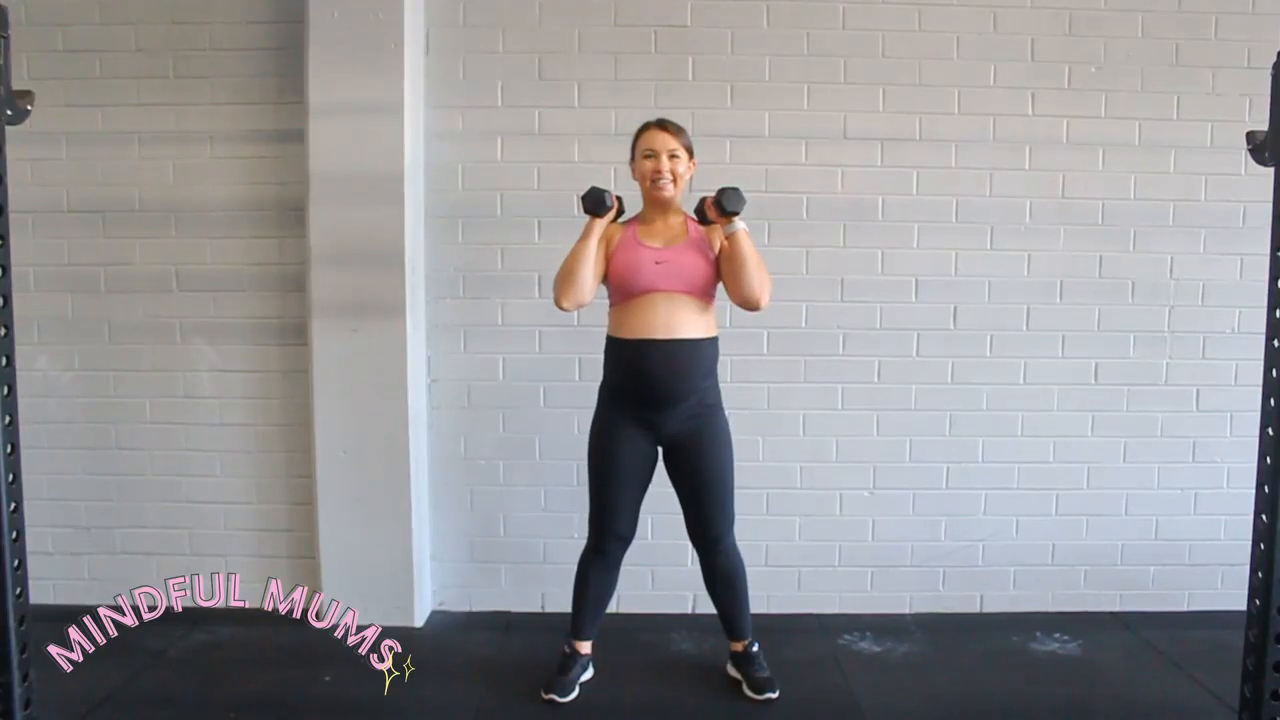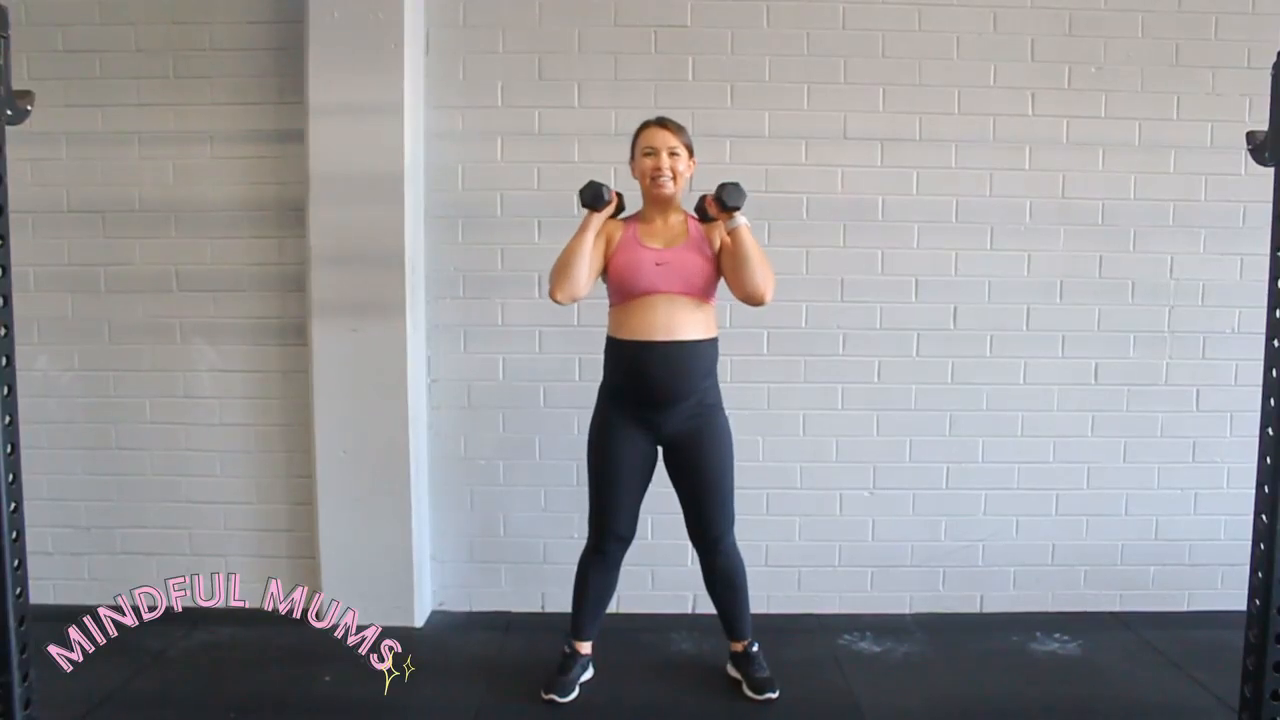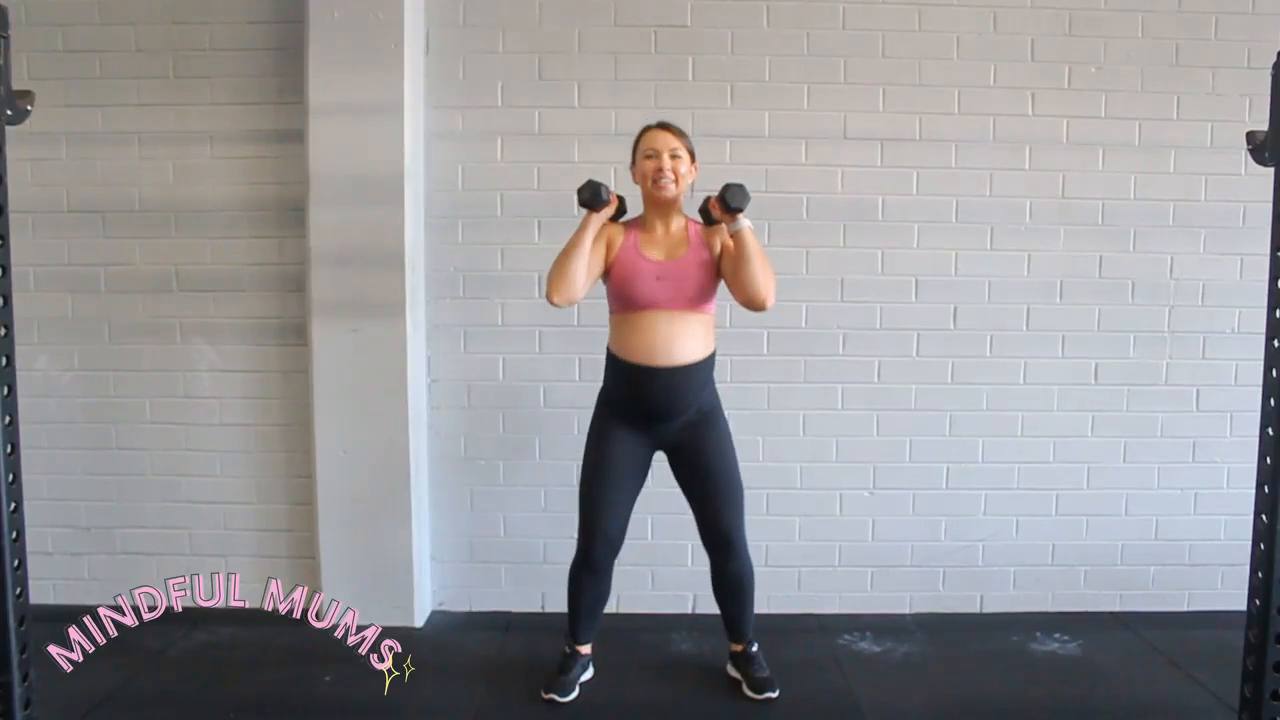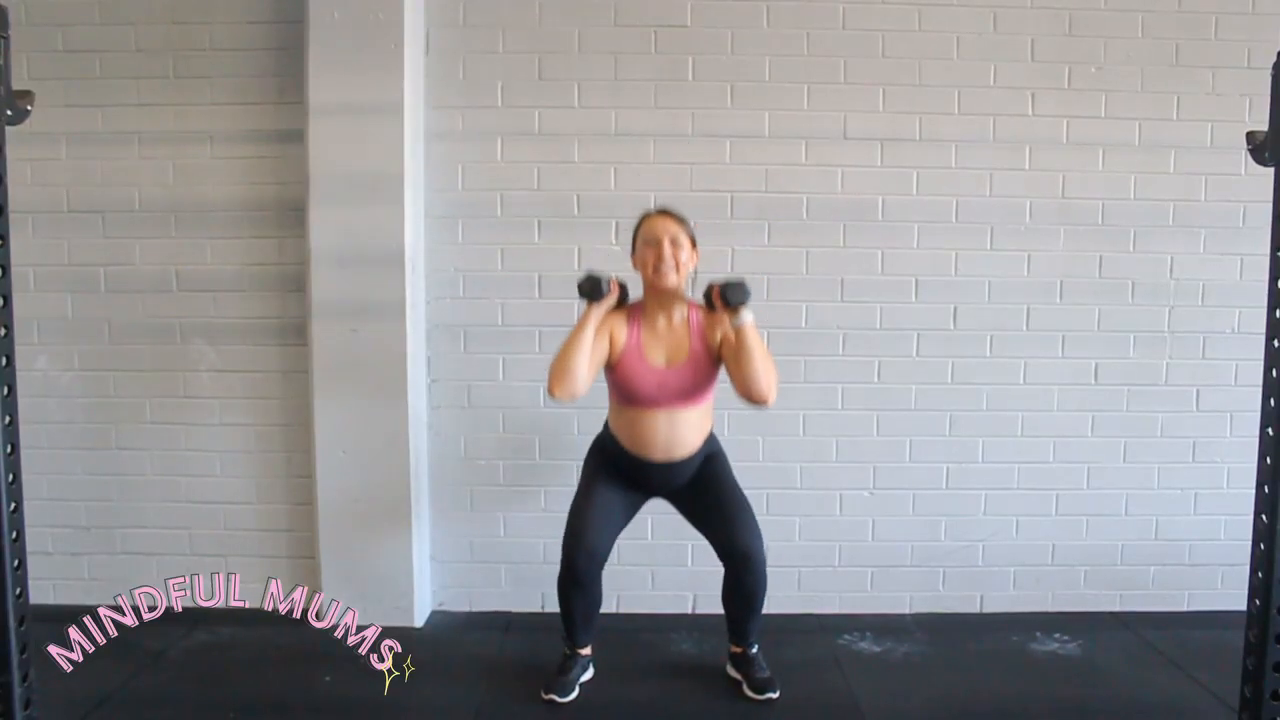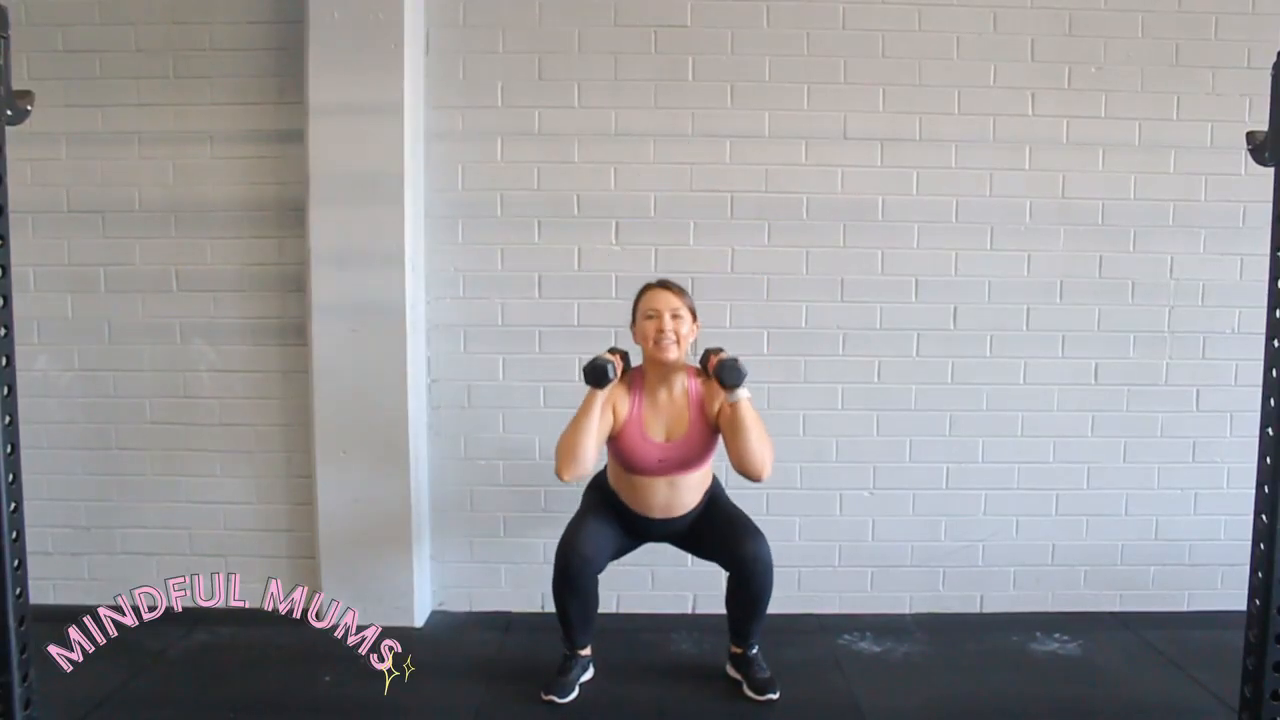
dt=0.2s
person 1, frame 1
left shoulder: (712, 235)
right shoulder: (614, 235)
left elbow: (755, 297)
right elbow: (568, 298)
left wrist: (734, 223)
right wrist: (594, 224)
left hip: (696, 402)
right hip: (624, 402)
left knee: (716, 538)
right knee: (608, 537)
left ankle: (744, 652)
right ankle: (578, 654)
person 1, frame 2
left shoulder: (712, 232)
right shoulder: (613, 232)
left elbow: (759, 292)
right elbow: (564, 290)
left wrist: (735, 221)
right wrist: (593, 218)
left hip: (696, 401)
right hip: (624, 401)
left knee: (715, 539)
right knee: (608, 538)
left ankle: (744, 651)
right ankle: (578, 654)
person 1, frame 3
left shoulder: (713, 237)
right shoulder: (614, 237)
left elbow: (760, 297)
right elbow: (560, 293)
left wrist: (738, 223)
right wrist: (592, 220)
left hip: (696, 408)
right hip: (623, 409)
left knee: (727, 537)
right knee: (598, 539)
left ankle: (743, 650)
right ankle: (578, 654)
person 1, frame 4
left shoulder: (714, 324)
right shoulder: (613, 325)
left elbow: (763, 392)
right elbow: (563, 388)
left wrist: (741, 316)
right wrist: (592, 315)
left hip: (696, 464)
right hip: (618, 466)
left knee: (747, 551)
right knee: (580, 552)
left ankle: (744, 652)
right ankle: (578, 655)
person 1, frame 5
left shoulder: (712, 392)
right shoulder: (615, 395)
left elbow: (758, 469)
right elbow: (569, 469)
left wrist: (738, 392)
right wrist: (597, 394)
left hip: (698, 510)
right hip: (618, 509)
left knee: (754, 558)
right knee: (574, 559)
left ankle: (744, 653)
right ankle: (578, 657)
